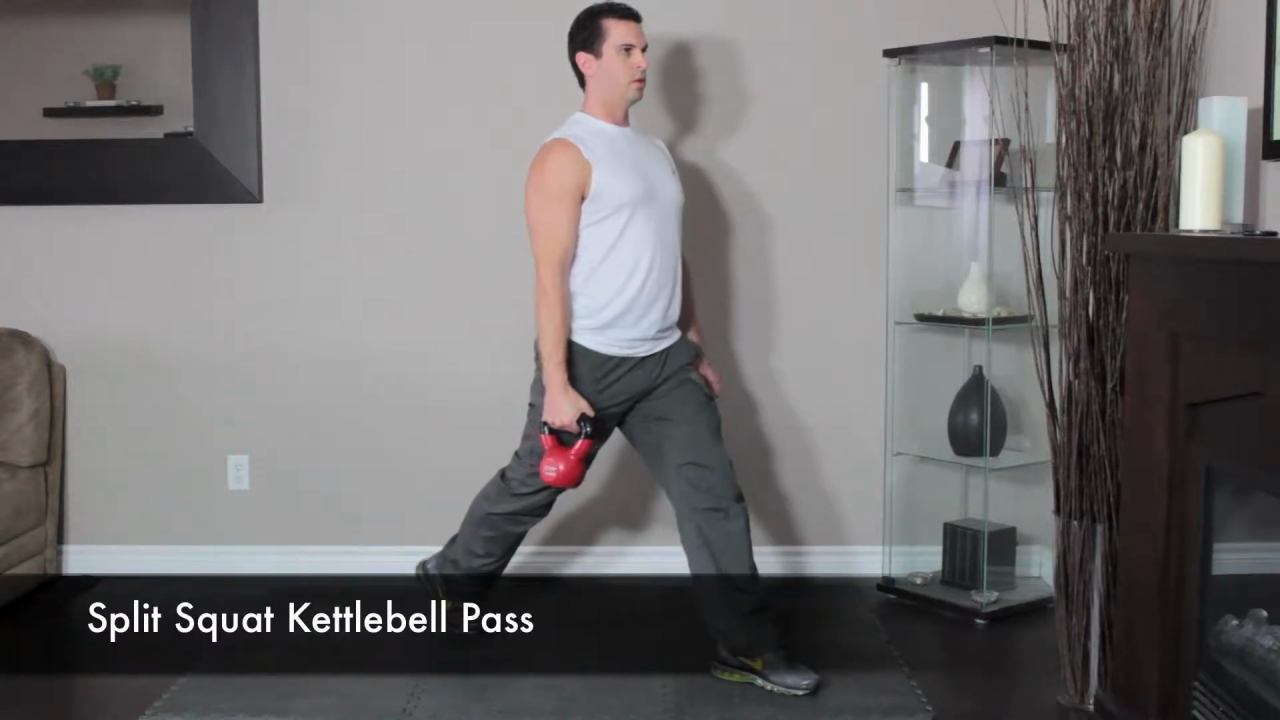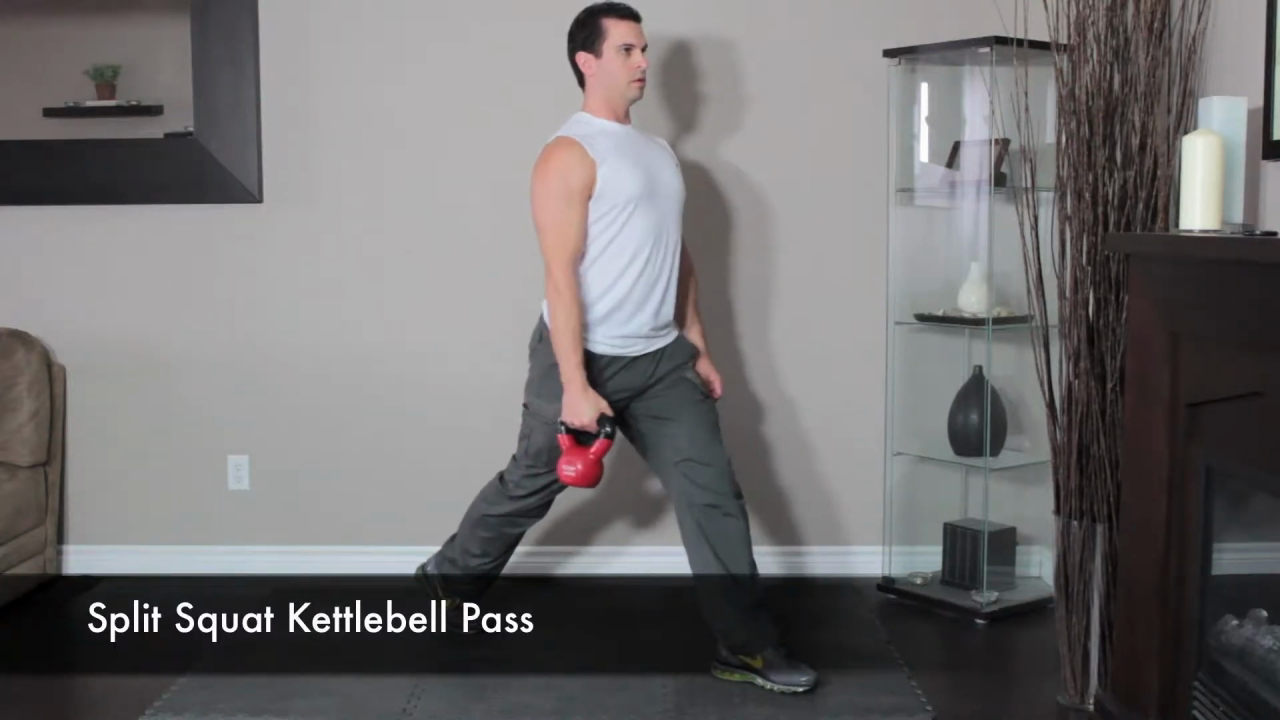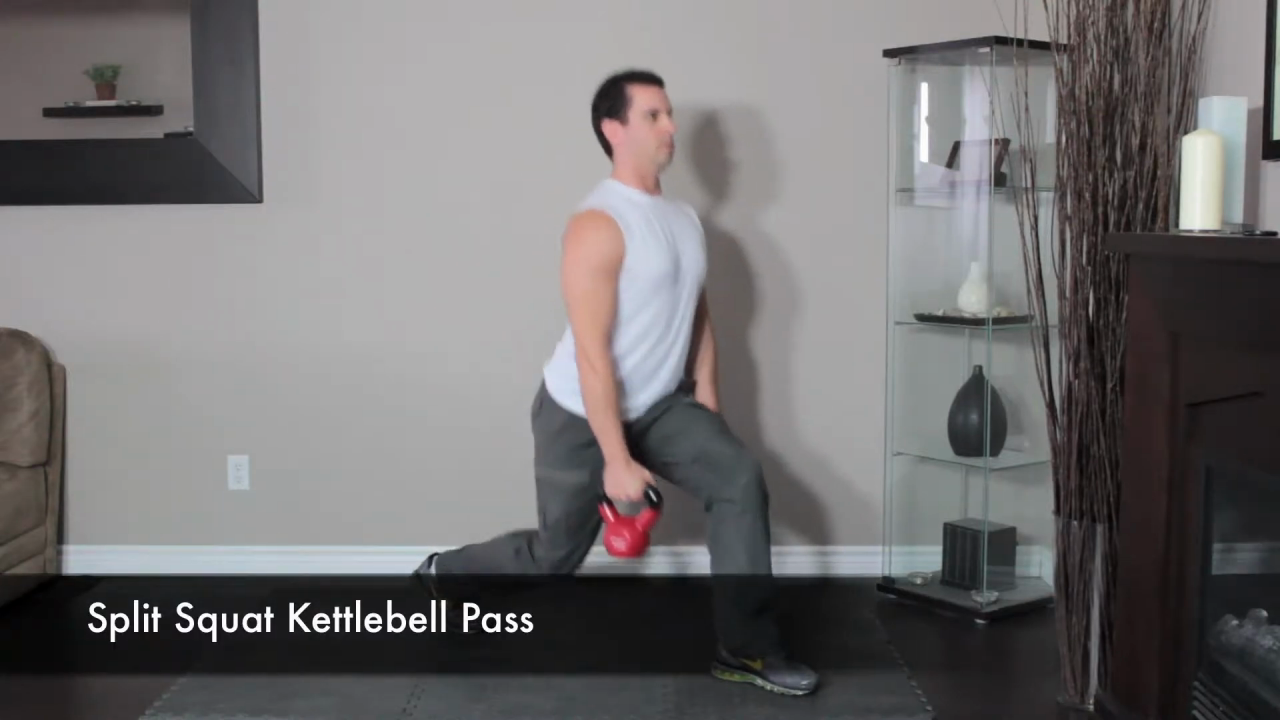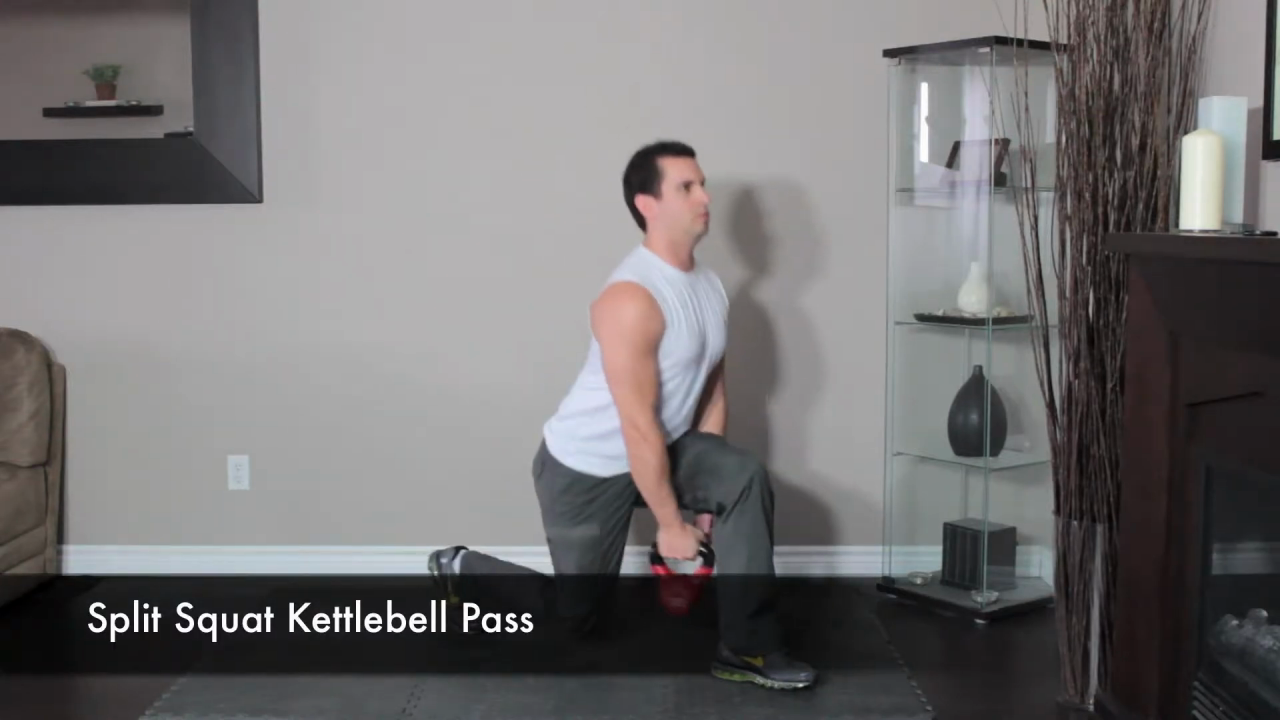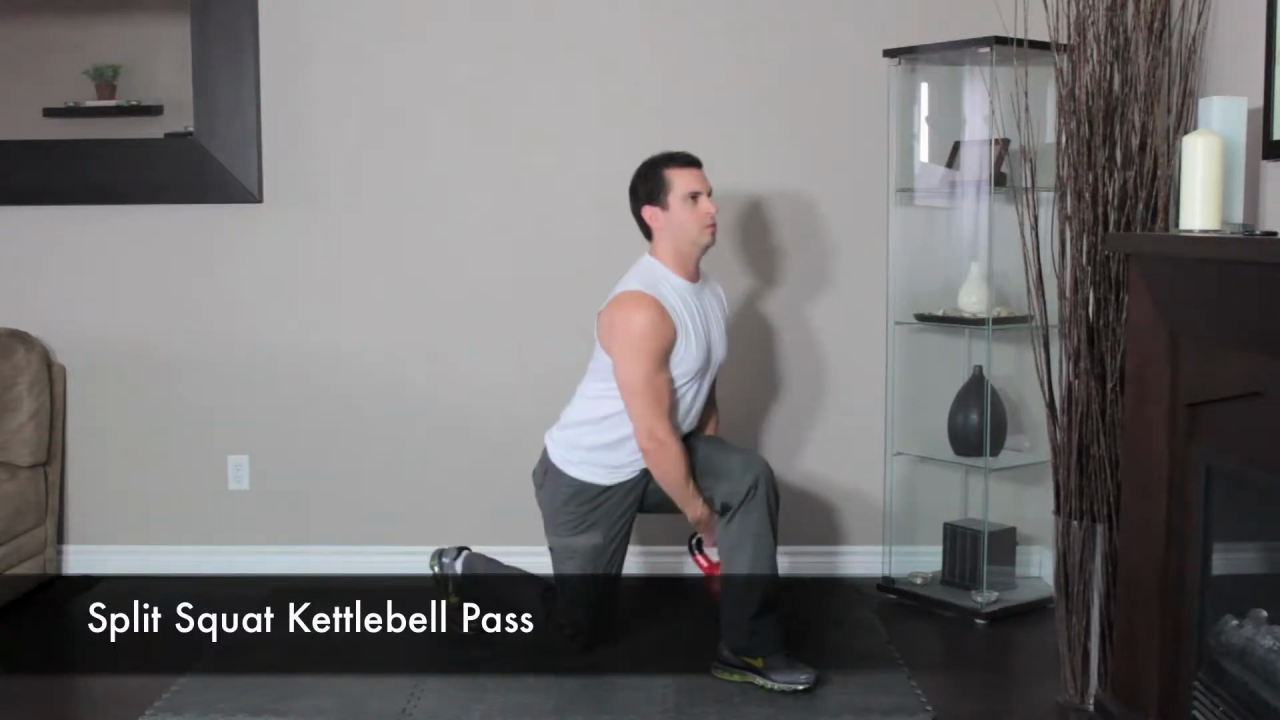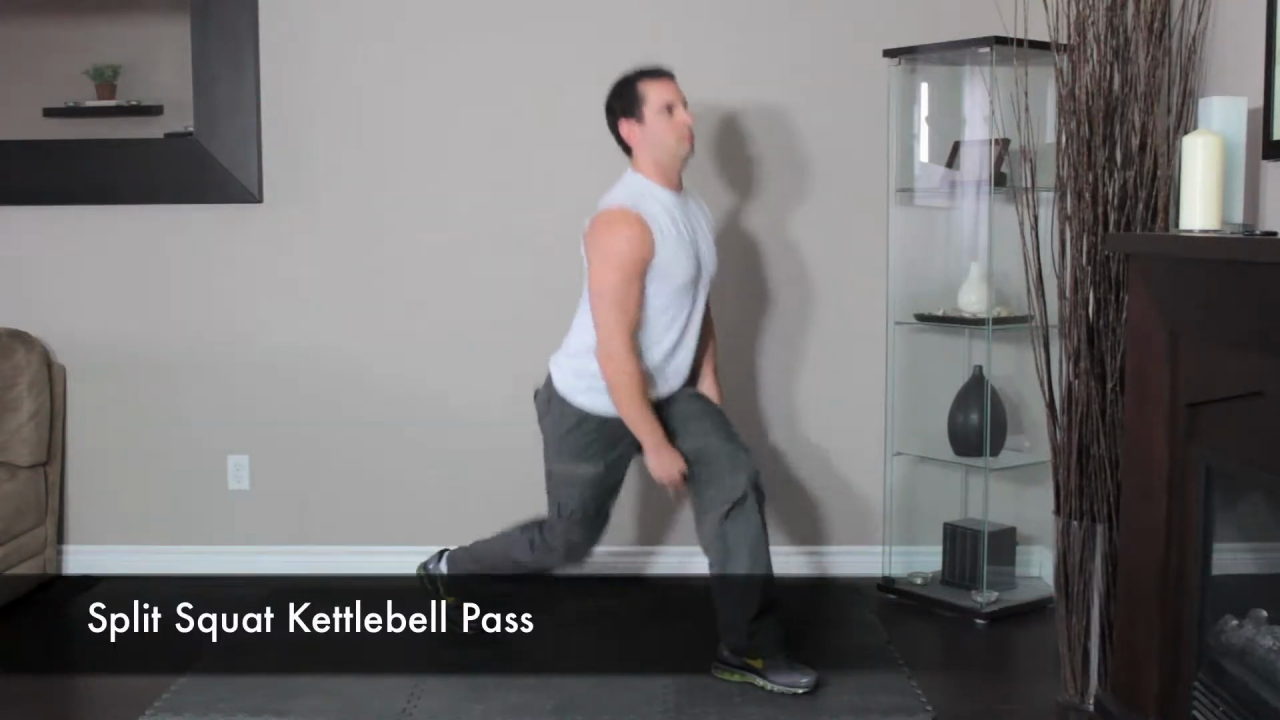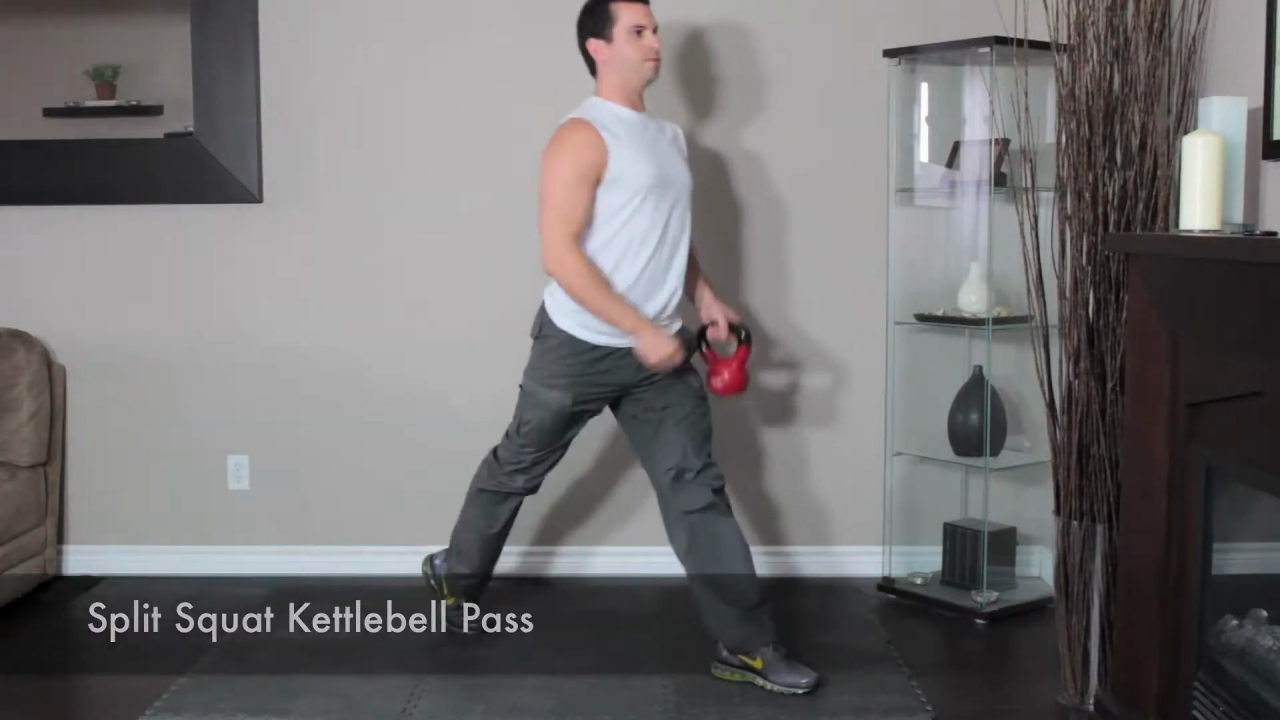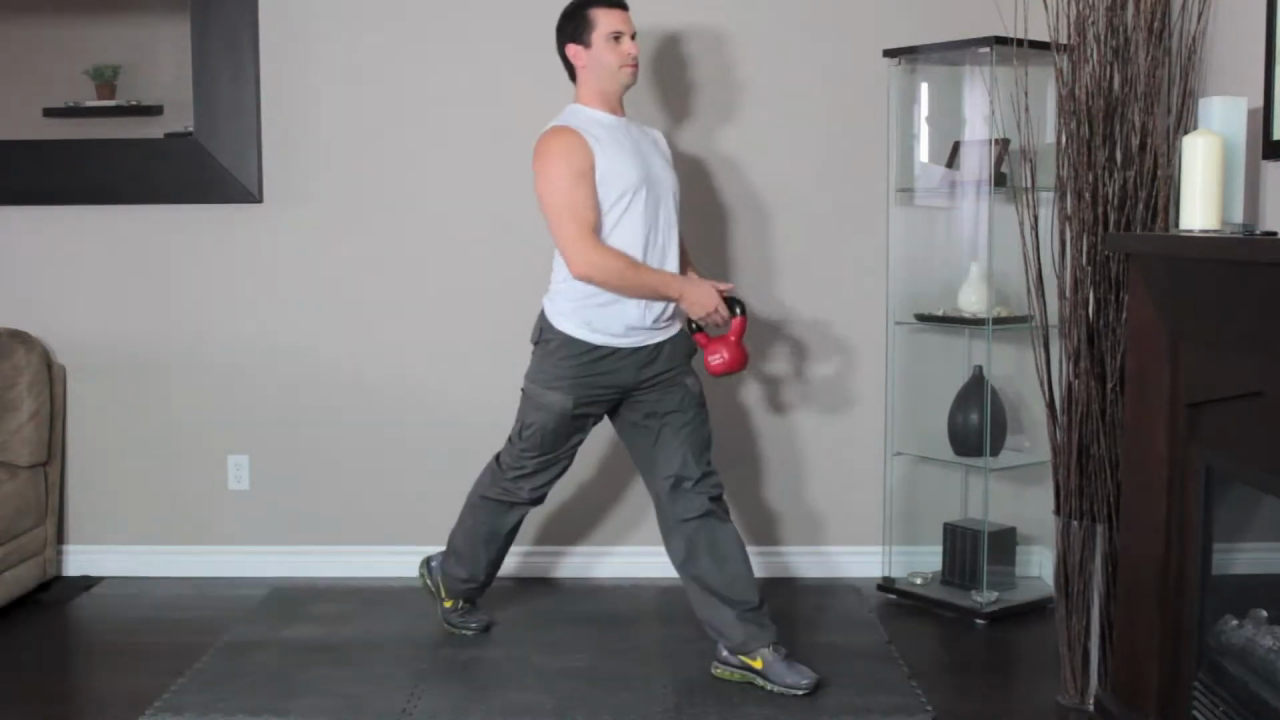
dt=0.3s
person 1, frame 1
left shoulder: (655, 152)
right shoulder: (566, 156)
right elbow: (551, 277)
left wrist: (696, 349)
right wrist: (556, 384)
left hip: (664, 359)
right hip: (591, 361)
left knee: (713, 494)
right knee: (531, 486)
left ankle: (746, 647)
right ankle: (449, 578)
person 1, frame 2
left shoulder: (657, 150)
right shoulder: (570, 154)
right elbow: (561, 276)
left wrist: (699, 347)
right wrist: (575, 385)
left hip: (659, 357)
right hip: (584, 352)
left knee: (710, 487)
right knee: (529, 483)
left ankle: (746, 647)
right ankle: (445, 579)
person 1, frame 3
left shoulder: (683, 217)
right shoulder: (598, 226)
left elbow: (698, 318)
right elbow: (592, 351)
left wrist: (708, 408)
right wrist: (615, 459)
left hip: (659, 403)
right hip: (581, 412)
left knee: (741, 480)
right knee: (557, 552)
left ankle: (746, 647)
right ankle: (444, 576)
person 1, frame 4
left shoulder: (710, 286)
right shoulder: (631, 300)
left elbow: (711, 390)
right elbow: (638, 429)
left wrist: (708, 492)
right wrist: (670, 523)
left hip: (659, 445)
right hip: (584, 466)
left knee: (745, 480)
right knee: (573, 611)
left ankle: (746, 648)
right ankle: (462, 570)
person 1, frame 5
left shoulder: (709, 294)
right shoulder: (640, 310)
left elbow: (701, 400)
right elbow: (656, 438)
left wrist: (712, 485)
right wrist: (699, 513)
left hip: (651, 459)
right hip: (587, 474)
left knee: (751, 480)
right knee: (575, 621)
left ankle: (747, 648)
right ankle: (463, 569)
person 1, frame 6
left shoulder: (694, 211)
right shoulder: (624, 221)
left elbow: (697, 315)
right elbow: (615, 350)
left wrist: (709, 400)
right wrist: (654, 446)
left hip: (667, 392)
right hip: (589, 404)
left knee: (735, 484)
right knee: (565, 544)
left ankle: (748, 647)
right ankle: (451, 572)
person 1, frame 7
left shoulder: (666, 134)
right shoulder: (582, 136)
right elbow: (560, 253)
left wrist: (706, 298)
right wrist: (638, 329)
left hip: (658, 347)
right hip: (580, 344)
left knee: (697, 488)
right knee: (517, 468)
left ankle: (746, 644)
right ankle: (454, 576)
person 1, frame 8
left shoulder: (650, 140)
right shoulder: (566, 142)
right elbow: (584, 257)
left wrist: (694, 281)
right wrist: (682, 291)
left hip: (659, 351)
right hip: (580, 349)
left knee: (692, 493)
right knee: (520, 478)
left ankle: (746, 644)
right ankle: (453, 578)
